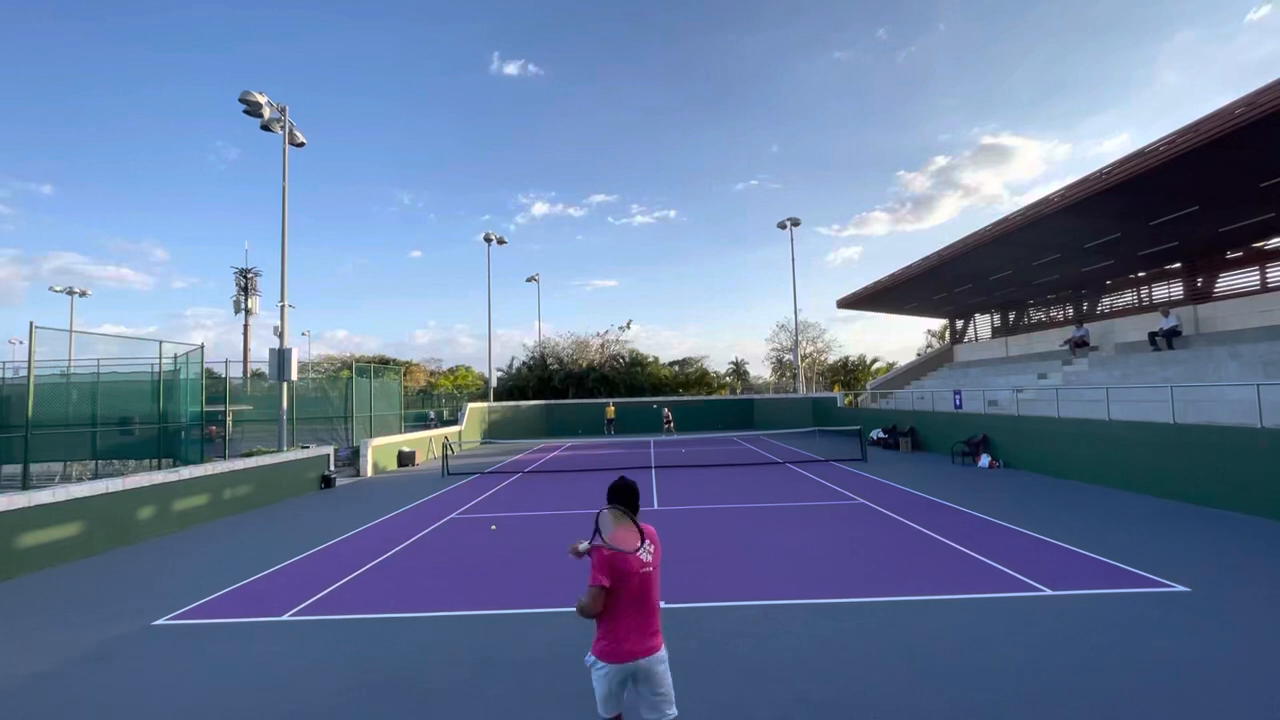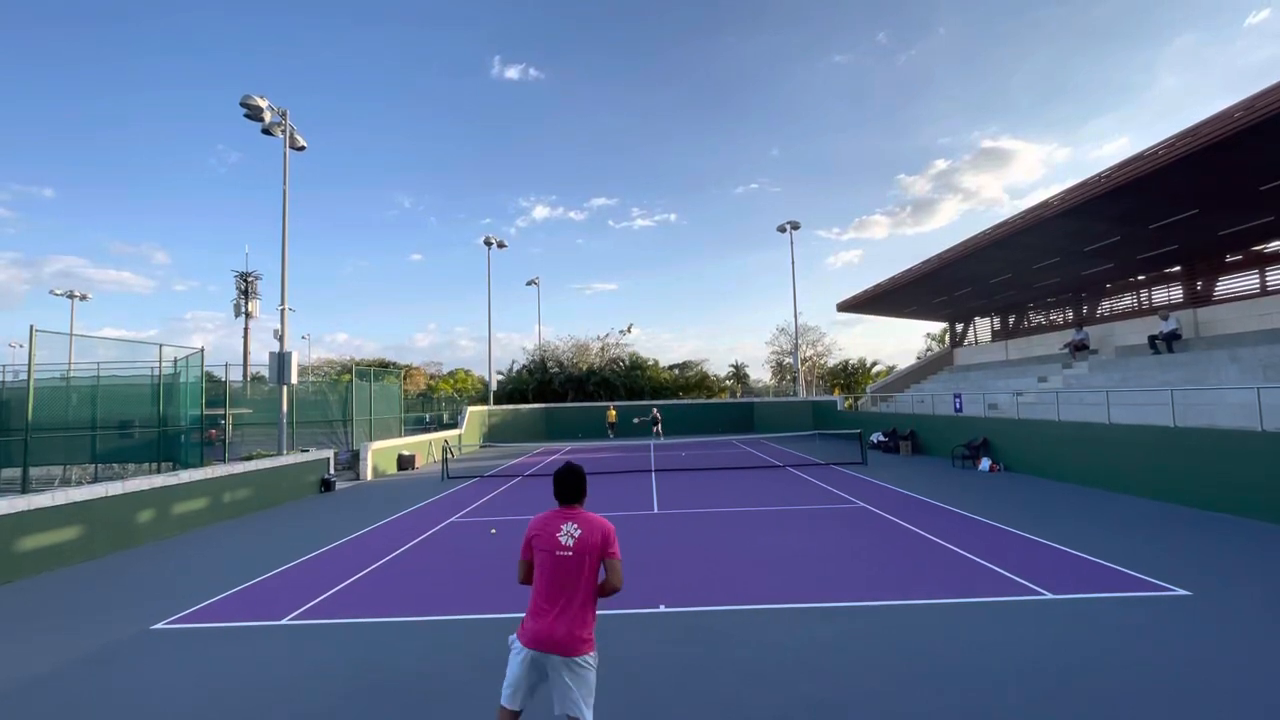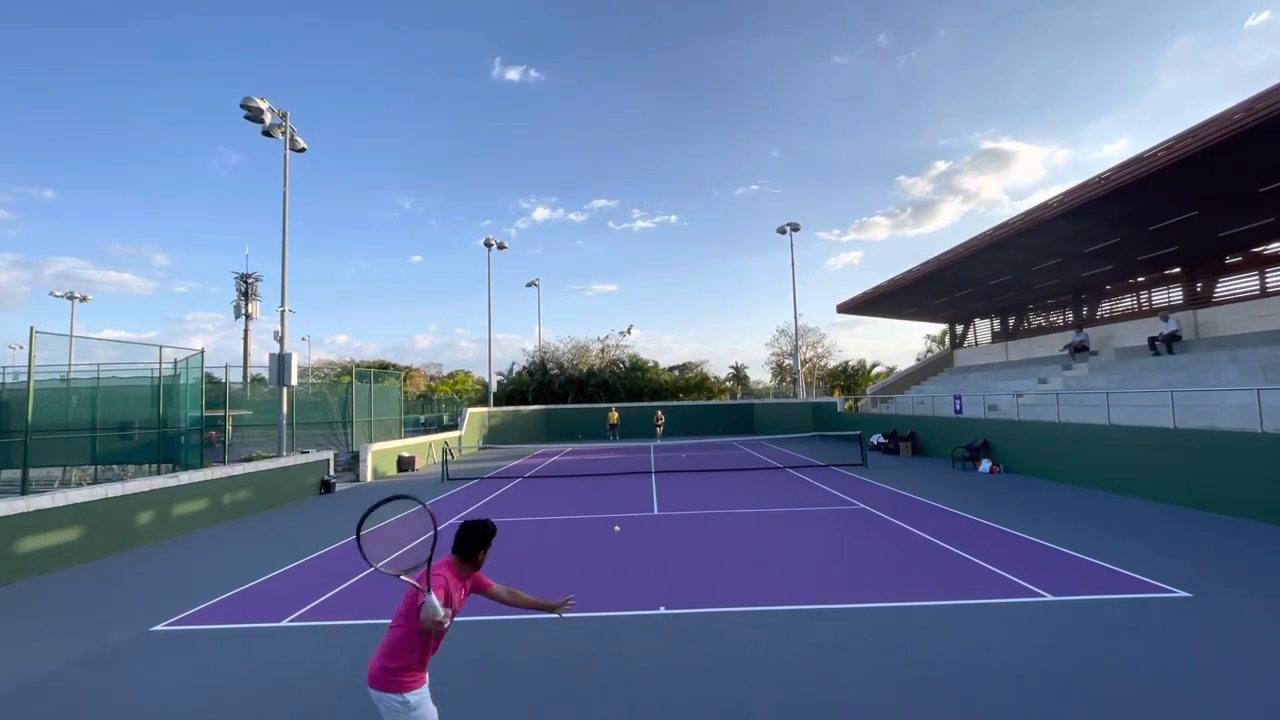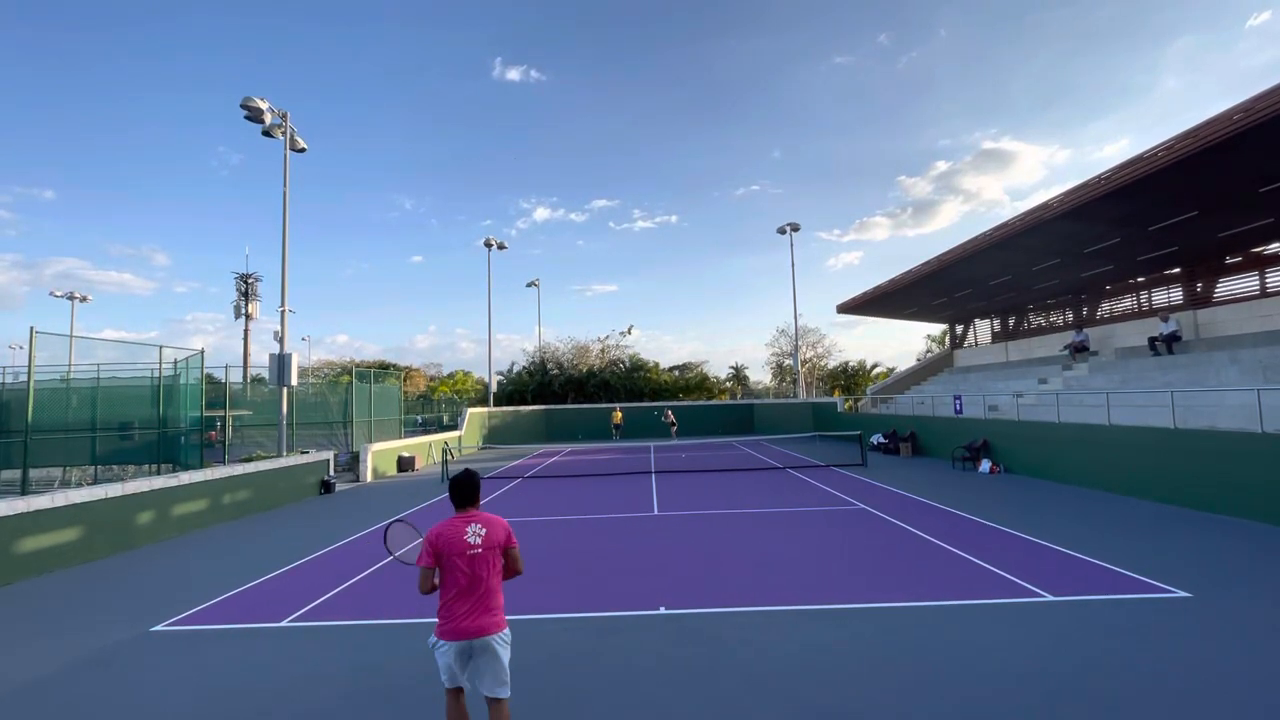
dt=1s
person 1, frame 1
left shoulder: (605, 551)
right shoulder: (650, 534)
left elbow: (595, 607)
left wrist: (581, 607)
right wrist: (589, 548)
left hip: (612, 654)
right hip: (650, 651)
person 1, frame 2
left shoulder: (537, 525)
right shoulder: (603, 529)
left elbow: (523, 577)
right elbow: (615, 583)
left hip: (533, 640)
right hip: (575, 645)
person 1, frame 3
left shoulder: (466, 574)
right shoulder: (438, 578)
left elbow: (506, 594)
right elbow: (425, 620)
left wrist: (550, 606)
right wrist: (438, 616)
left hip: (408, 673)
right hip: (393, 680)
person 1, frame 4
left shoulder: (436, 533)
right shoulder: (500, 526)
left elbow: (425, 587)
right elbow: (516, 569)
left hip: (451, 631)
right hip: (491, 628)
left knee: (454, 692)
right knee: (498, 698)
